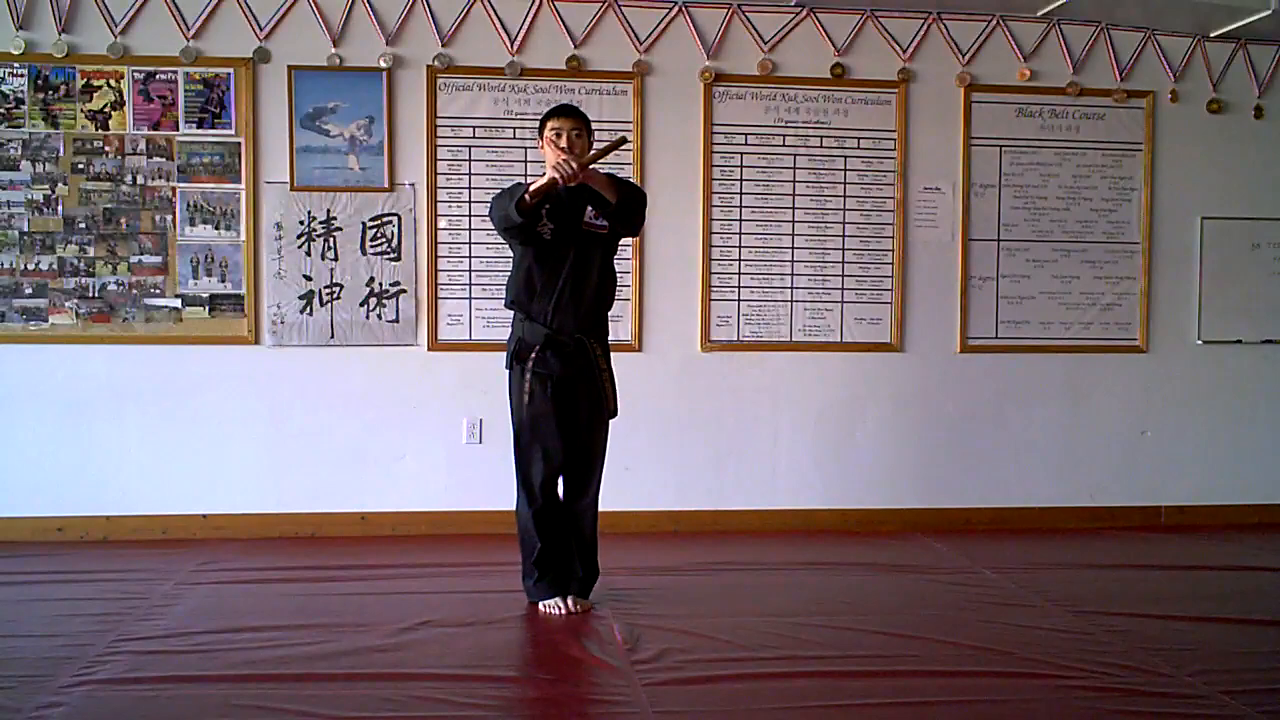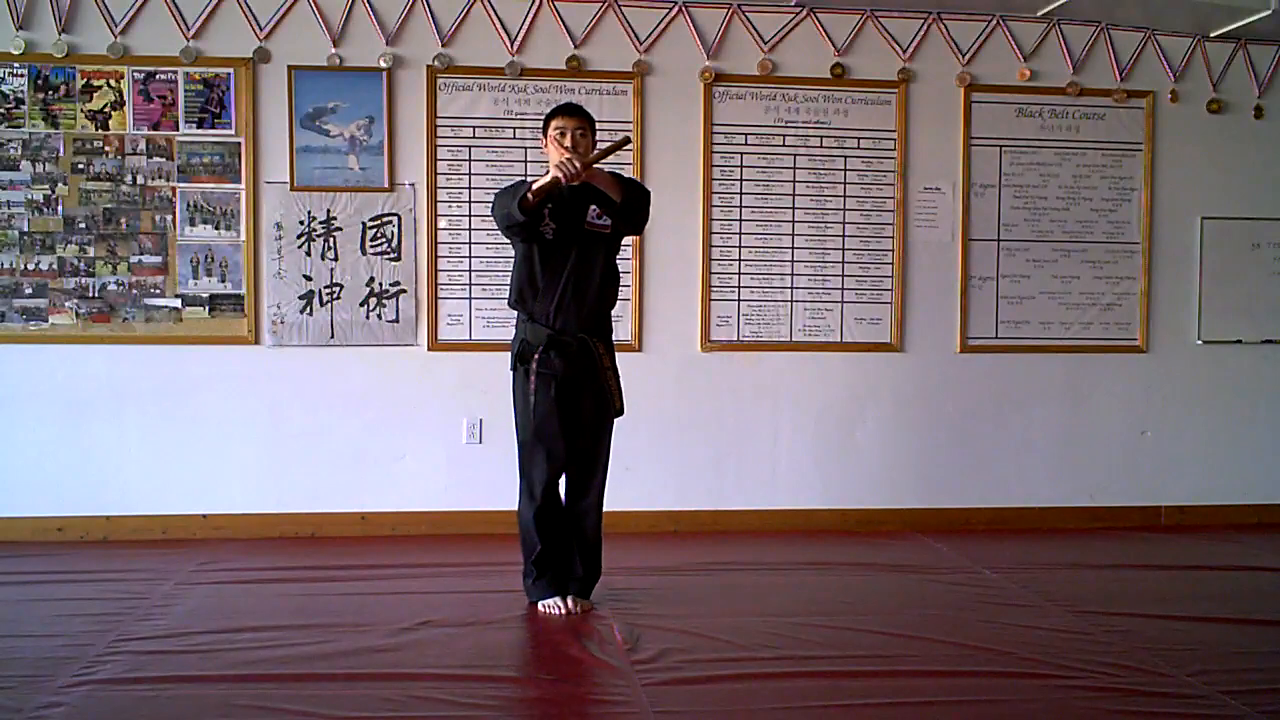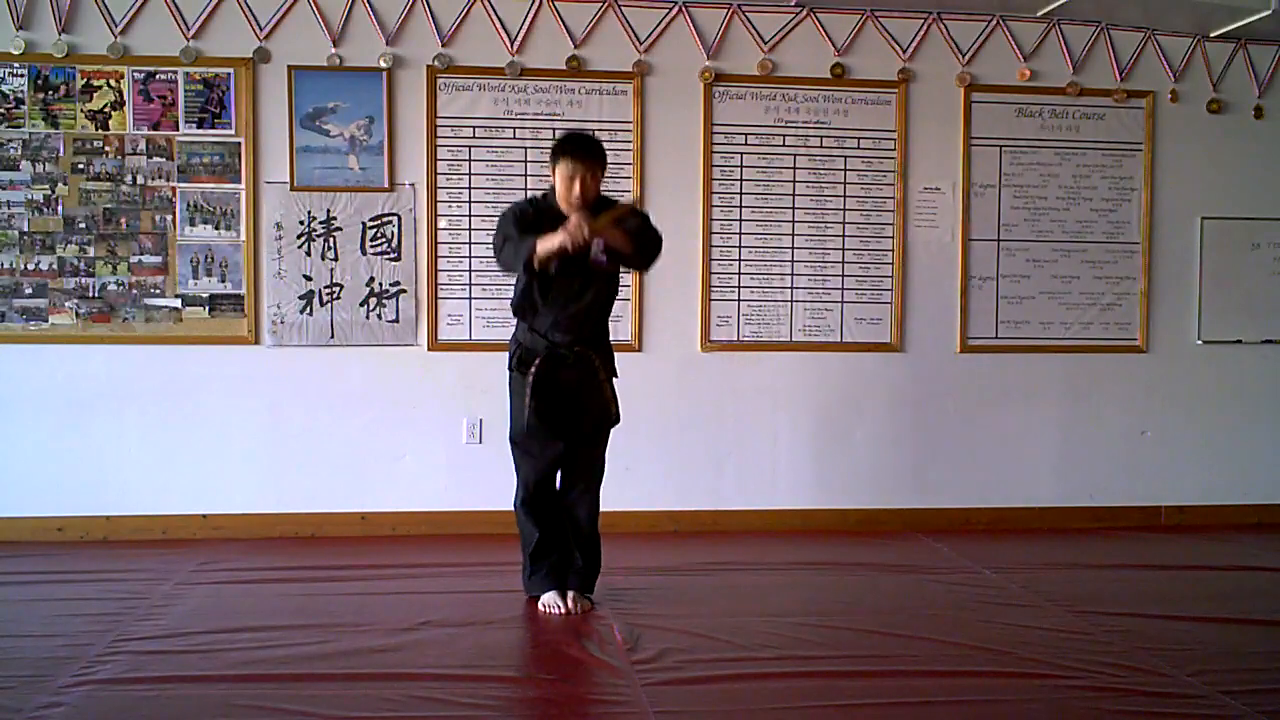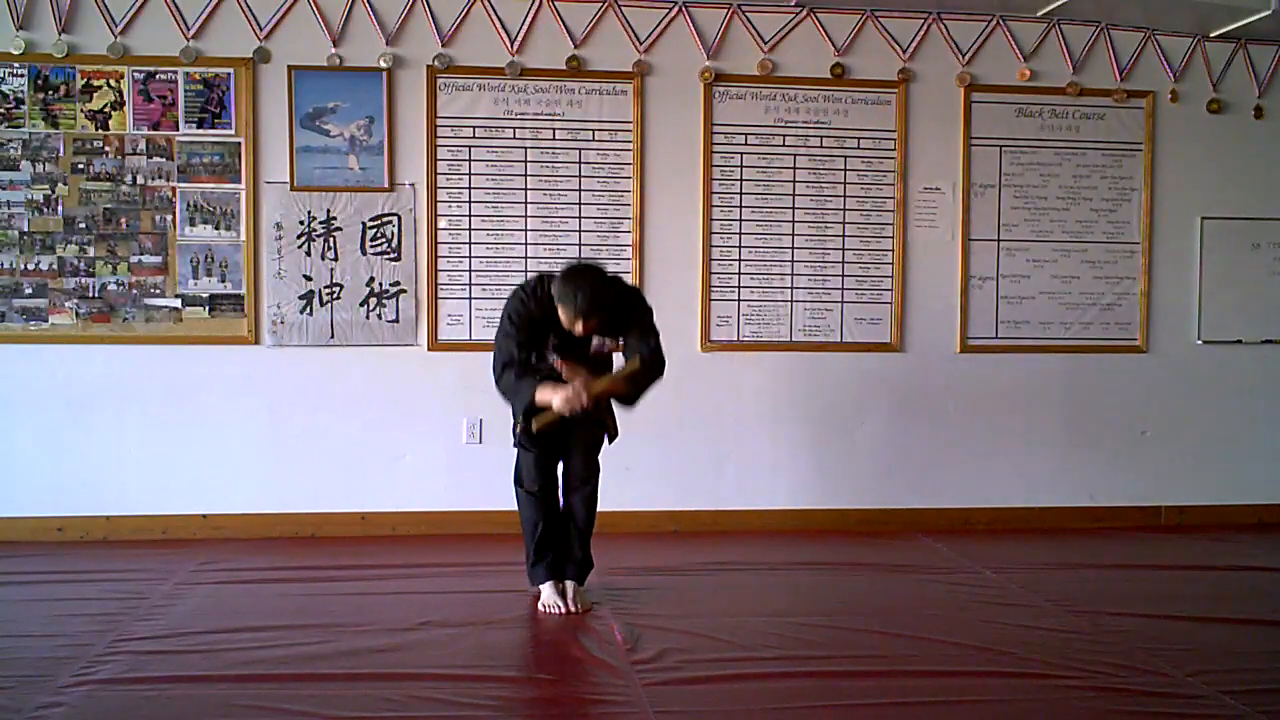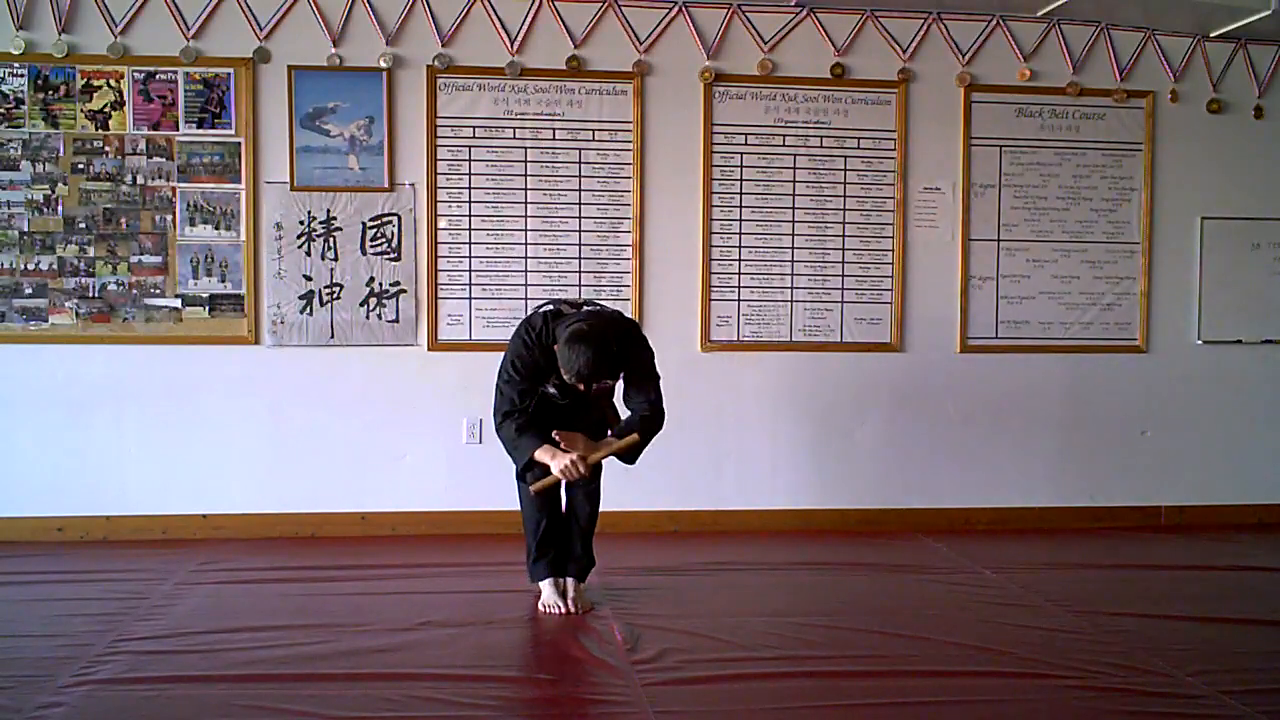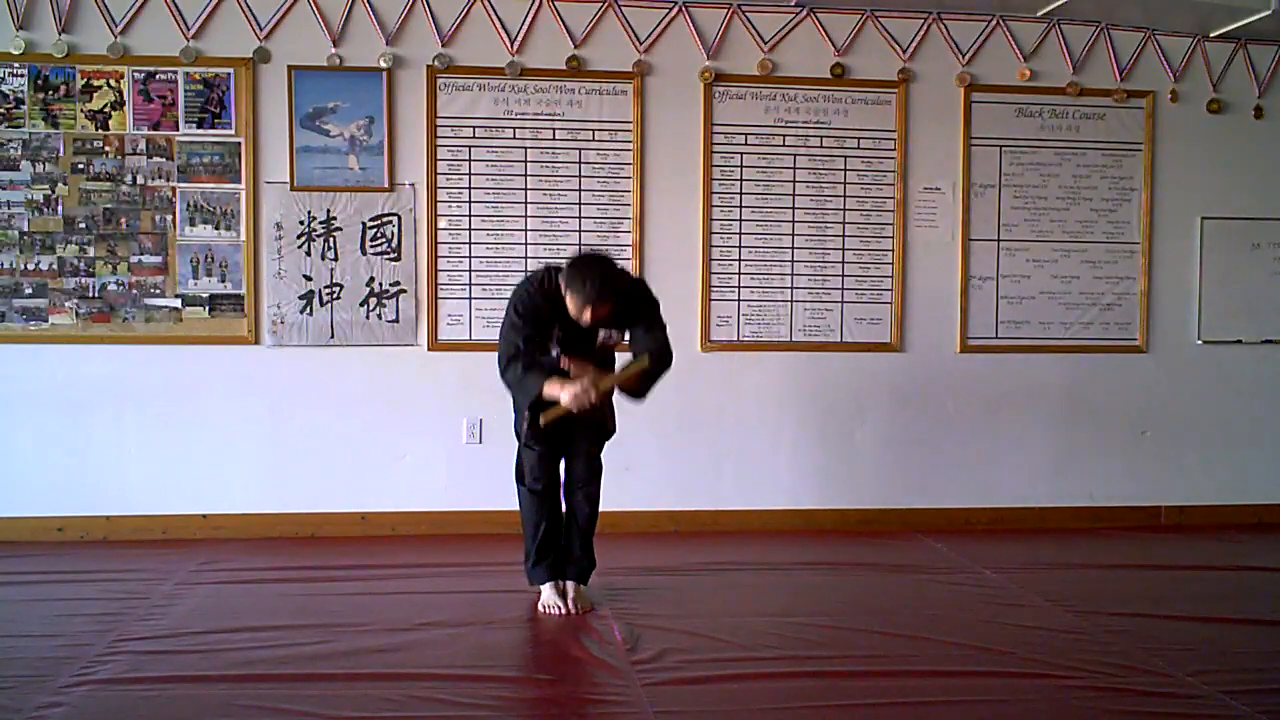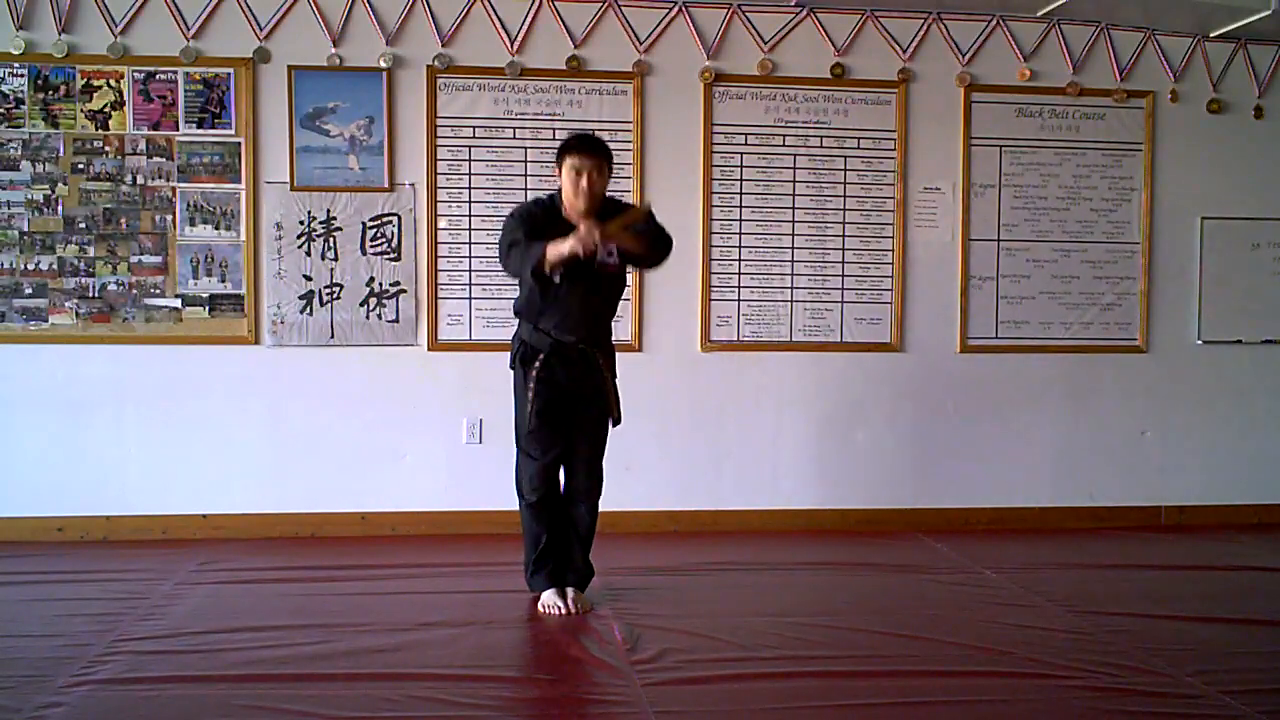
dt=0.3s
person 1, frame 1
left shoulder: (605, 199)
right shoulder: (524, 197)
left elbow: (634, 211)
right elbow: (504, 214)
left wrist: (590, 178)
right wrist: (544, 183)
left hip: (589, 355)
right hip: (535, 353)
left knee: (584, 475)
right knee: (539, 472)
left ankle: (577, 582)
right ankle: (545, 584)
person 1, frame 2
left shoulder: (607, 194)
right shoulder: (527, 194)
left elbow: (639, 208)
right elbow: (507, 212)
left wrist: (593, 176)
right wrist: (547, 181)
left hip: (593, 354)
right hip: (539, 352)
left knee: (588, 475)
right knee: (541, 473)
left ankle: (579, 584)
right ankle: (545, 585)
person 1, frame 3
left shoulder: (615, 217)
right shoulder: (525, 215)
left elbow: (648, 248)
right elbow: (509, 252)
left wrist: (604, 232)
right wrist: (557, 239)
left hip: (590, 361)
right hip: (536, 358)
left knee: (584, 475)
right knee: (536, 471)
left ankle: (578, 582)
right ankle: (546, 582)
person 1, frame 4
left shoulder: (626, 302)
right shoulder: (527, 299)
left elbow: (649, 361)
right elbow: (508, 368)
left wrist: (596, 385)
right wrist: (551, 395)
left hip: (591, 388)
right hip: (539, 385)
left knee: (582, 476)
right knee: (534, 474)
left ankle: (573, 576)
right ankle: (546, 579)
person 1, frame 5
left shoulder: (629, 341)
right shoulder: (531, 339)
left elbow: (649, 412)
right elbow: (508, 415)
left wrist: (596, 448)
right wrist: (552, 455)
right hip: (541, 401)
left knee: (586, 479)
right knee: (537, 475)
left ankle: (574, 576)
right ankle: (548, 578)
person 1, frame 6
left shoulder: (633, 295)
right shoulder: (533, 294)
left elbow: (657, 354)
right elbow: (513, 365)
left wrist: (602, 380)
right wrist: (560, 390)
left hip: (593, 392)
right hip: (542, 387)
left knee: (584, 474)
right knee: (537, 469)
left ankle: (575, 577)
right ankle: (547, 579)
person 1, frame 7
left shoulder: (623, 218)
right shoulder: (530, 216)
left elbow: (657, 246)
right elbow: (516, 255)
left wrist: (609, 237)
right wrist: (565, 246)
left hip: (593, 360)
right hip: (539, 357)
left knee: (585, 477)
right knee: (538, 474)
left ankle: (574, 580)
right ankle: (546, 581)
